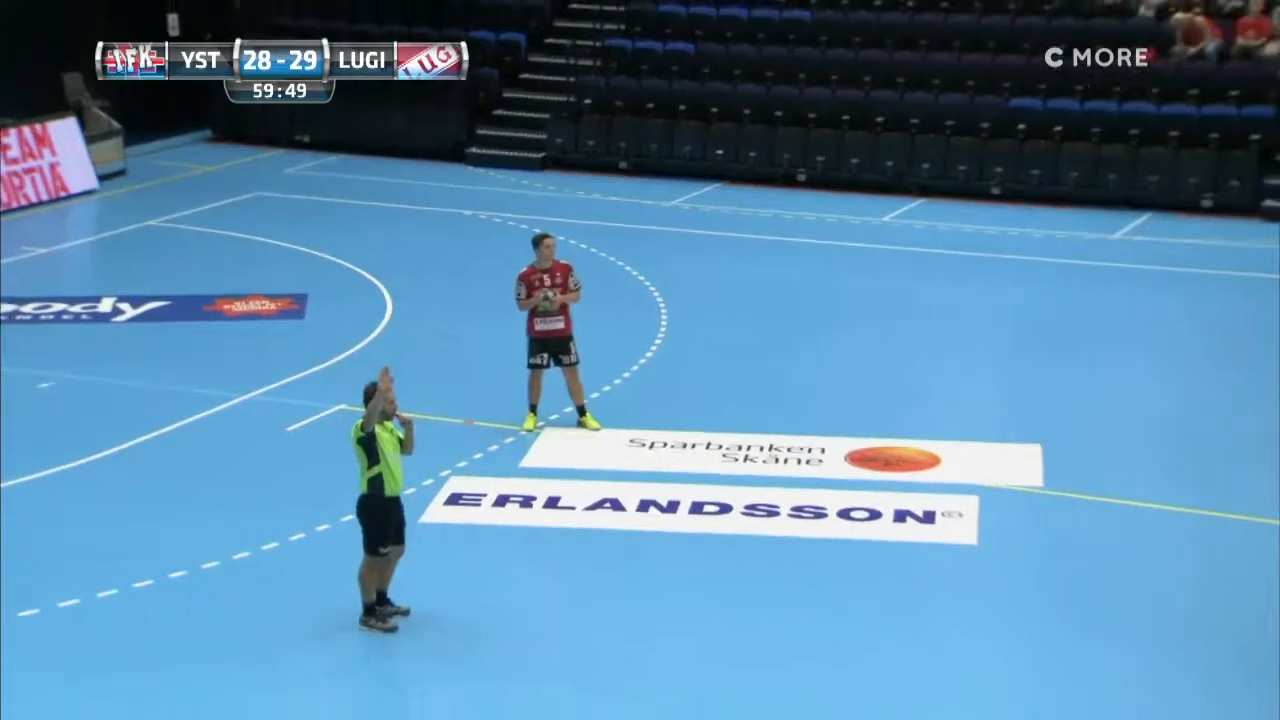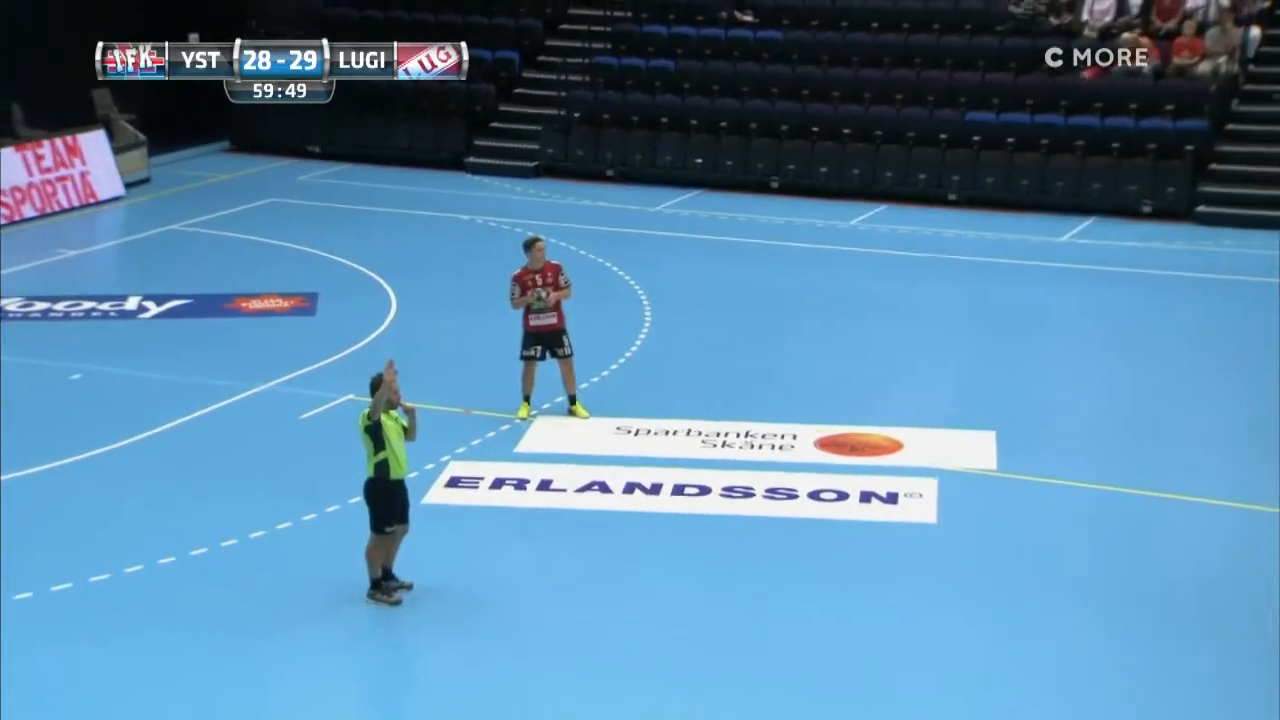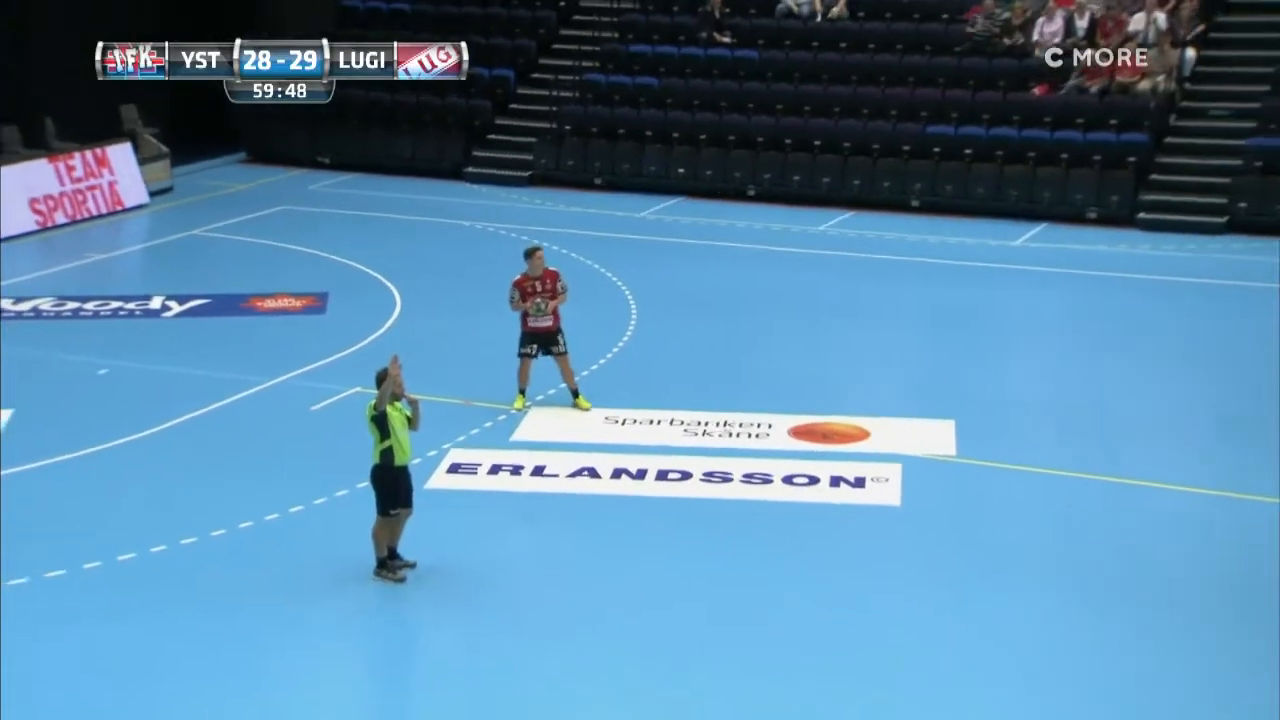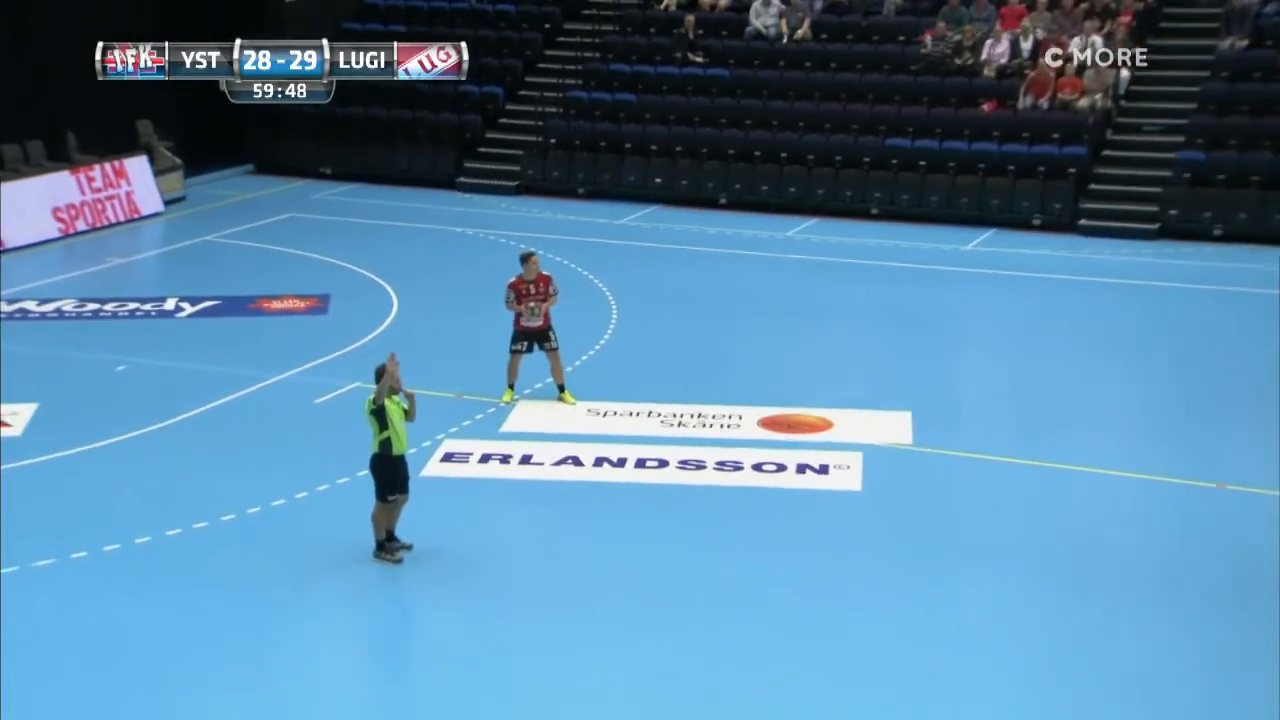
dt=0.4s
person 1, frame 1
left shoulder: (388, 427)
right shoulder: (364, 430)
left elbow: (407, 450)
right elbow: (369, 419)
left wrist: (409, 428)
right wrist: (380, 393)
left hip: (392, 500)
right hip: (374, 503)
left knee: (395, 551)
right knee: (374, 559)
left ankle: (382, 601)
right ankle: (369, 613)
person 1, frame 2
left shoulder: (393, 415)
right shoulder: (371, 418)
left elbow: (410, 436)
right elbow: (375, 408)
left wrist: (412, 416)
right wrist: (385, 384)
left hip: (397, 483)
right hip: (380, 486)
left knee: (400, 530)
right knee: (380, 536)
left ankle: (387, 577)
right ankle: (375, 587)
person 1, frame 3
left shoulder: (398, 407)
right shoulder: (377, 409)
left elbow: (414, 426)
right elbow: (381, 400)
left wrist: (415, 407)
right wrist: (390, 378)
left hip: (401, 469)
right hip: (386, 471)
left knee: (404, 513)
right knee: (385, 519)
left ankle: (392, 556)
right ankle: (381, 566)
person 1, frame 4
left shoulder: (395, 400)
right shoulder: (376, 403)
left elbow: (410, 418)
right elbow: (379, 394)
left wrist: (411, 400)
right wrist: (388, 373)
left hip: (398, 457)
right hip: (384, 460)
left knee: (401, 499)
right knee: (383, 504)
left ankle: (390, 538)
right ankle: (380, 548)
person 2, frame 1
left shoulder: (565, 268)
right shoulder: (525, 275)
left elbow: (577, 295)
right elbow: (520, 305)
left wrist: (562, 298)
right wrist: (535, 300)
left hip: (563, 332)
right hip: (538, 334)
left knee: (572, 372)
right knee: (536, 374)
left ankle: (583, 415)
right ankle: (532, 415)
person 2, frame 2
left shoulder: (555, 268)
right shoulder: (519, 276)
left elbow: (568, 291)
right elbow: (514, 304)
left wrist: (556, 295)
right wrist: (528, 299)
left hip: (556, 326)
right hip: (533, 329)
left knee: (567, 363)
right knee: (529, 365)
left ankle: (573, 404)
right ankle: (526, 404)
person 2, frame 3
left shoulder: (553, 274)
right shoulder: (519, 282)
left elbow: (564, 295)
right elbow: (513, 305)
left wrist: (553, 303)
right wrist: (525, 306)
left hip: (552, 327)
right hip: (530, 329)
left knee: (563, 361)
right knee: (525, 362)
left ankle: (577, 397)
right ankle: (521, 396)
person 2, frame 4
left shoulder: (546, 278)
right shoulder: (514, 284)
left elbow: (554, 297)
right elbow: (508, 305)
left wrist: (546, 305)
right wrist: (520, 308)
left hip: (544, 326)
right hip: (522, 328)
left knee: (554, 356)
right knee: (515, 358)
left ankle: (562, 392)
right ankle: (510, 390)
